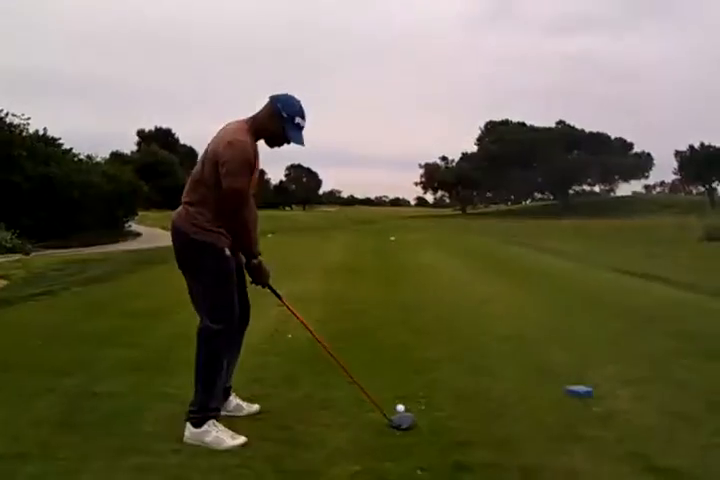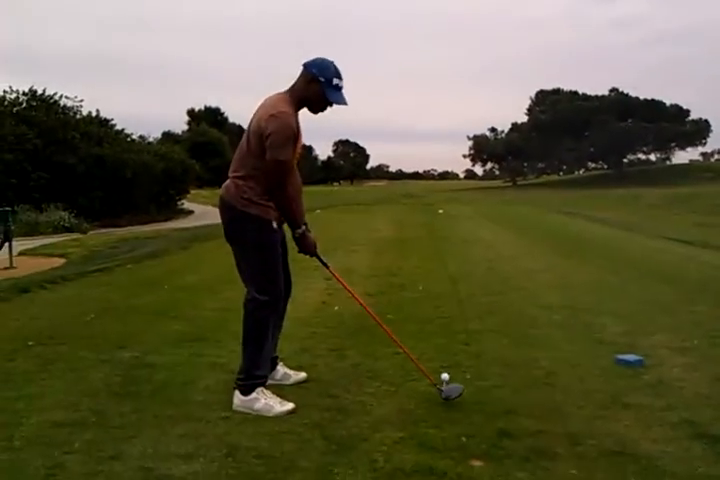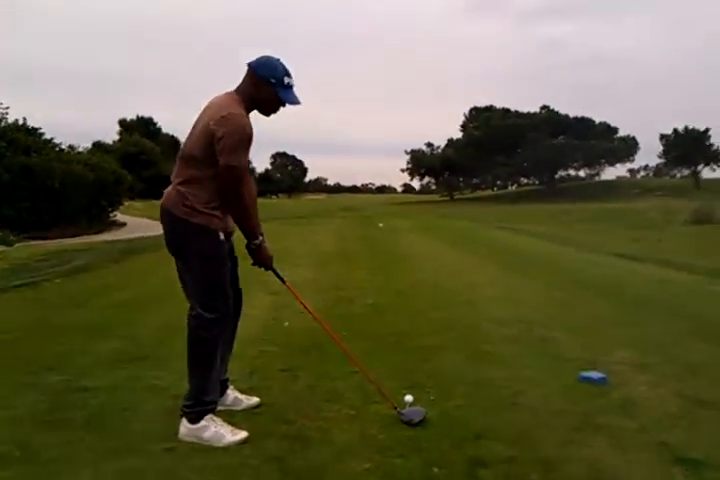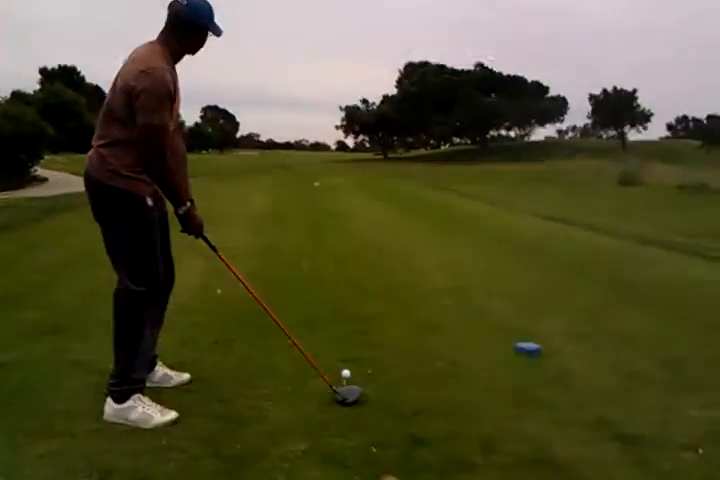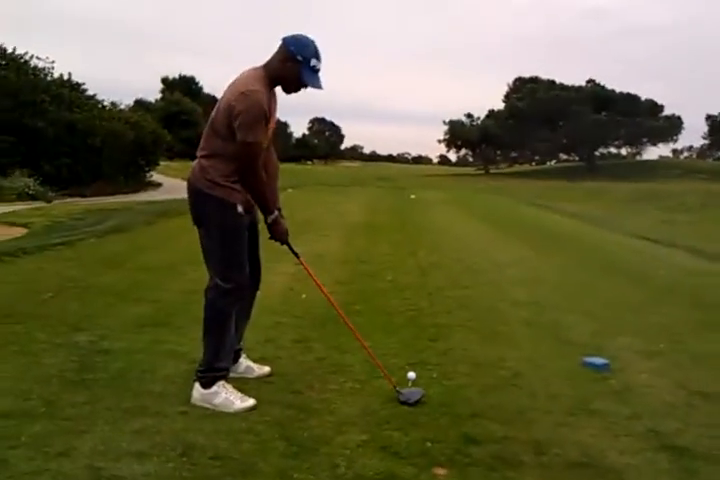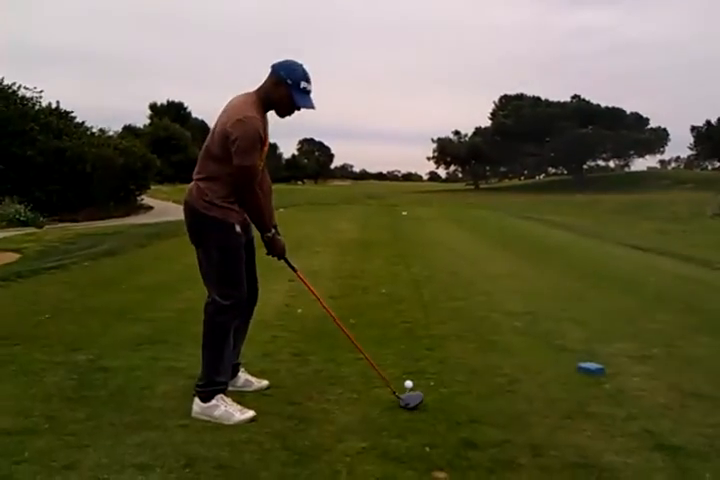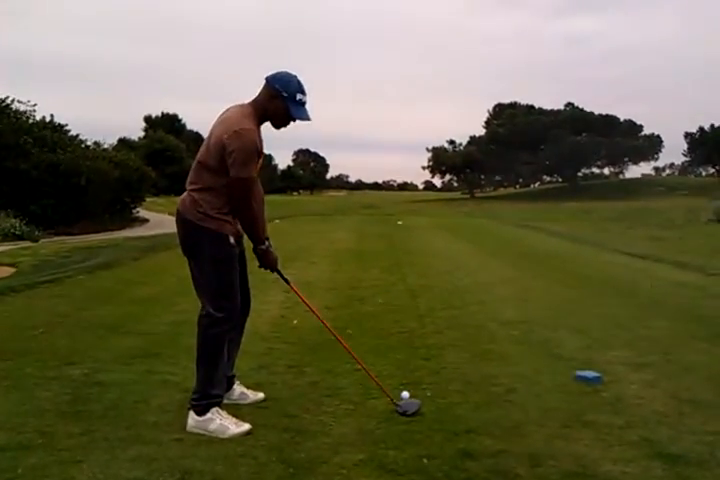
dt=0.7s
person 1, frame 1
left shoulder: (243, 137)
right shoulder: (238, 146)
left elbow: (241, 206)
right elbow: (234, 214)
left wrist: (250, 255)
right wrist: (254, 260)
left hip: (216, 237)
right hip: (200, 237)
left knee: (236, 316)
right knee: (218, 323)
left ankle: (220, 395)
right ankle: (199, 421)
person 1, frame 2
left shoulder: (283, 108)
right shoulder: (282, 119)
left elbow: (285, 177)
right elbow: (278, 185)
left wrist: (299, 225)
right wrist: (300, 231)
left hip: (258, 209)
right hip: (248, 211)
left knee: (278, 290)
right knee: (265, 296)
left ankle: (267, 365)
right ankle: (248, 389)
person 1, frame 3
left shoulder: (228, 107)
right shoulder: (235, 122)
left elbow: (239, 183)
right elbow: (233, 191)
left wrist: (255, 236)
right wrist: (256, 241)
left hip: (205, 217)
right hip: (192, 220)
left knee: (228, 307)
right knee: (211, 313)
left ankle: (215, 389)
right ankle: (195, 417)
person 1, frame 4
left shoulder: (154, 60)
right shoulder: (155, 75)
left elbow: (168, 140)
right elbow: (156, 154)
left wrist: (183, 198)
right wrist: (184, 206)
left hip: (136, 183)
right hip: (120, 186)
left knee: (159, 279)
right knee: (140, 286)
left ankle: (144, 364)
right ankle: (122, 396)
person 1, frame 5
left shoulder: (266, 90)
right shoulder: (252, 97)
left elbow: (266, 156)
right elbow: (251, 168)
left wrist: (274, 209)
right wrist: (272, 217)
left hip: (237, 194)
right hip: (217, 194)
left knee: (249, 279)
right knee: (229, 284)
left ankle: (231, 355)
right ankle: (209, 382)
person 1, frame 6
left shoulder: (254, 111)
right shoulder: (247, 123)
left elbow: (259, 176)
right elbow: (247, 189)
left wrist: (271, 226)
right wrist: (270, 233)
left hip: (230, 213)
right hip: (213, 214)
left knee: (245, 295)
right knee: (227, 301)
left ankle: (229, 370)
right ankle: (208, 396)
person 1, frame 7
left shoulder: (242, 116)
right shoulder: (245, 134)
left elbow: (252, 190)
right elbow: (243, 201)
left wrist: (262, 239)
right wrist: (262, 246)
left hip: (219, 222)
right hip: (206, 225)
left knee: (238, 306)
right knee: (220, 312)
left ankle: (224, 383)
right ankle: (203, 409)
